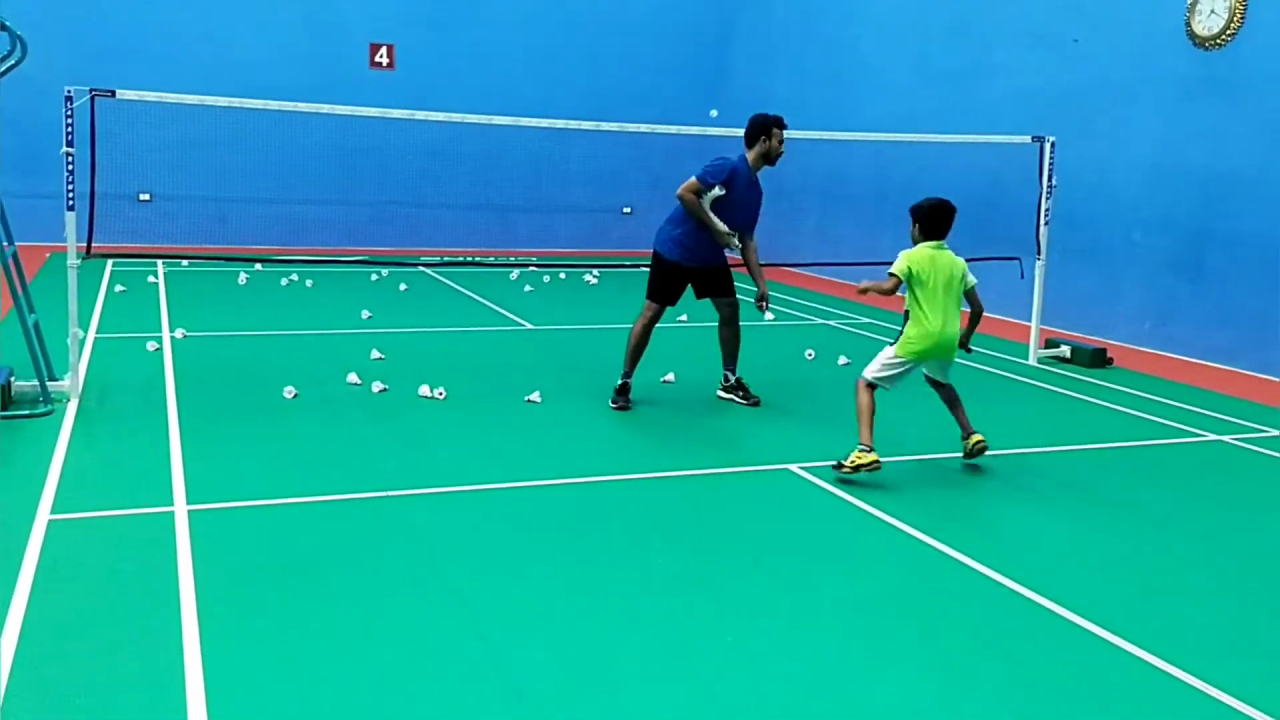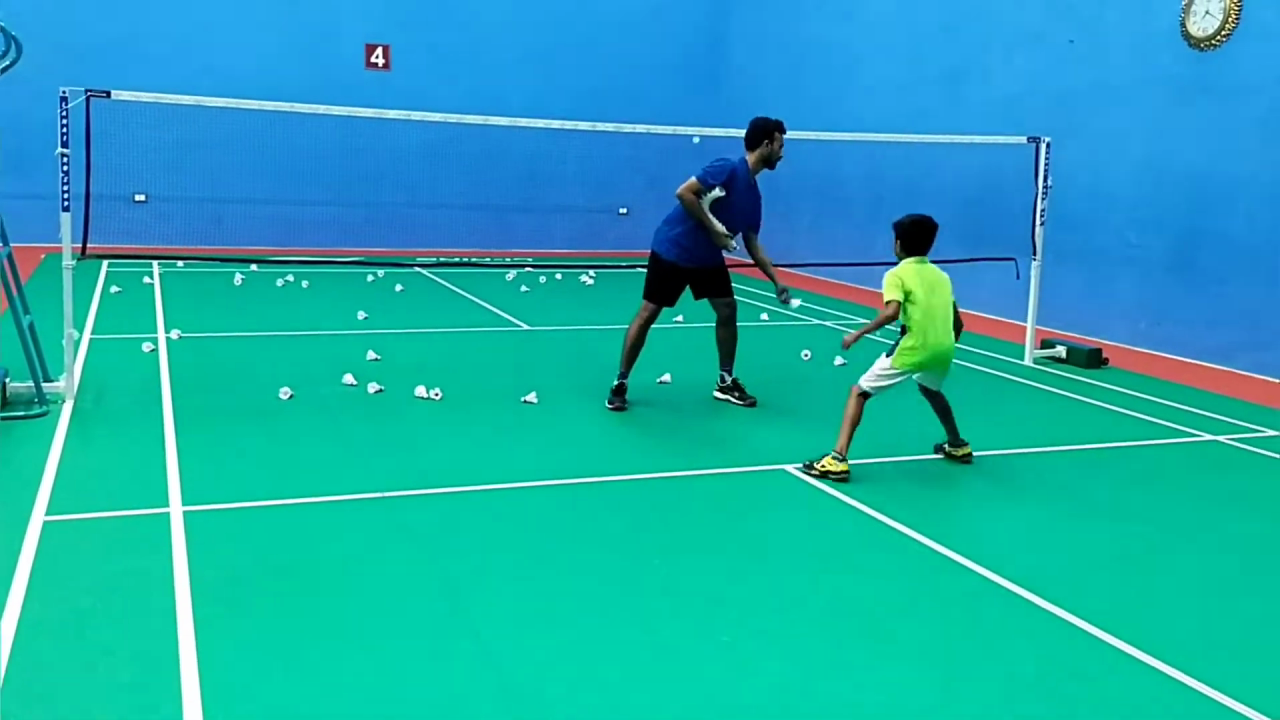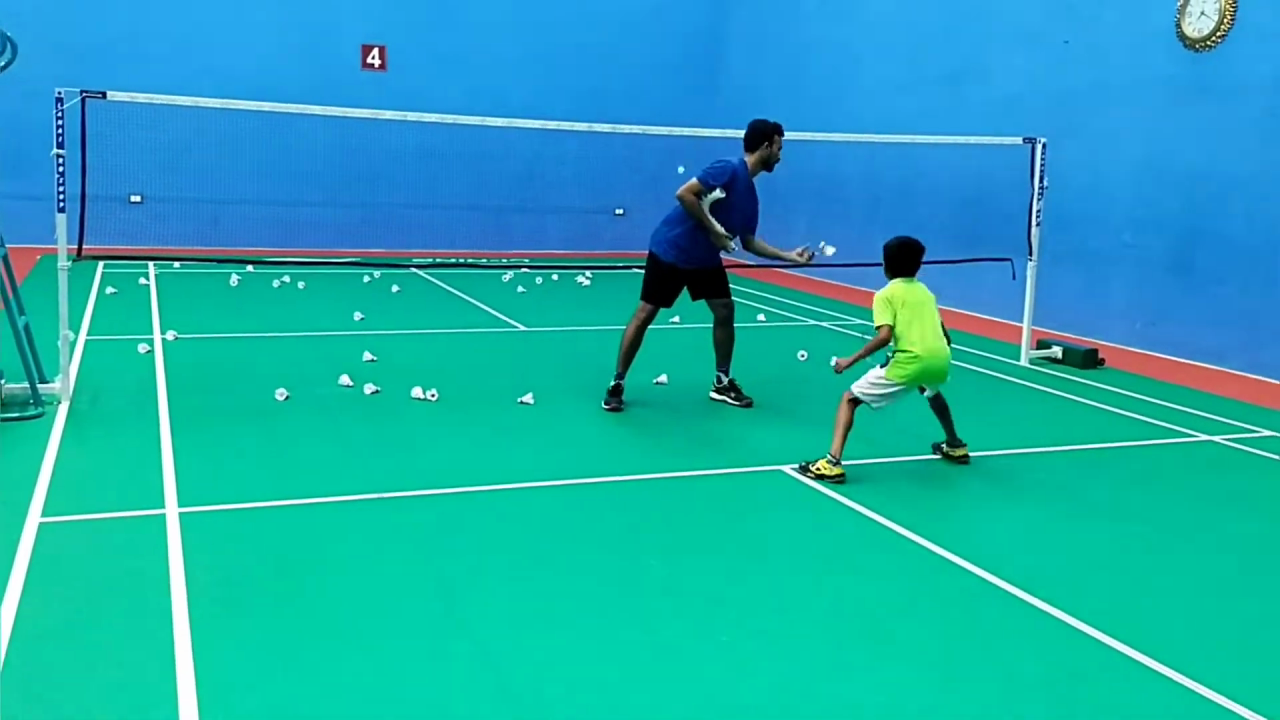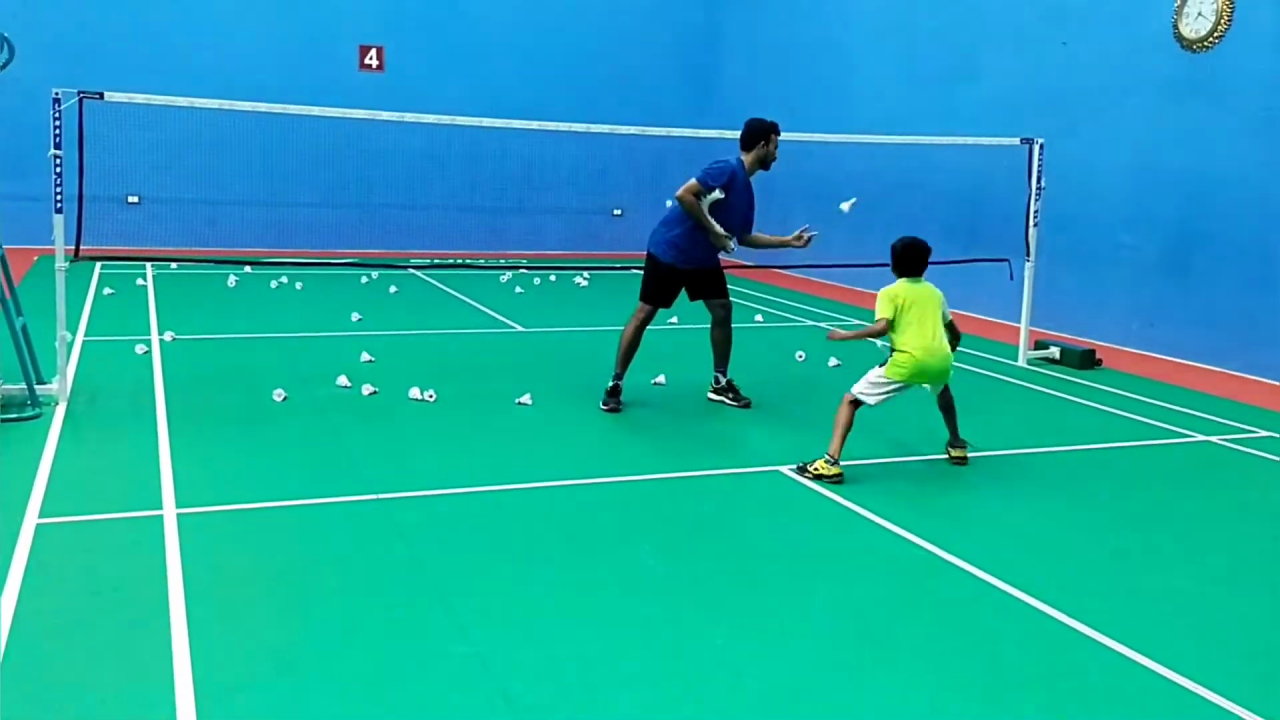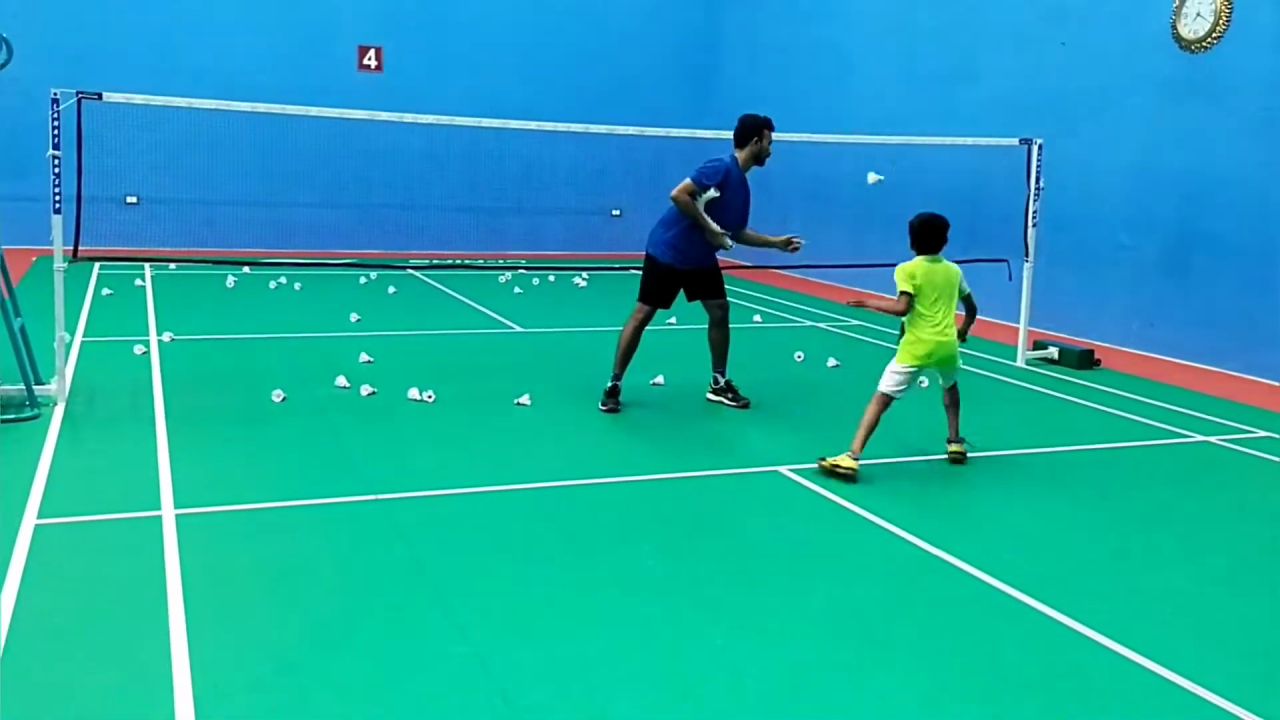
dt=0.1s
person 1, frame 1
left shoulder: (755, 189)
right shoulder: (728, 167)
left elbow: (746, 239)
right elbow: (684, 193)
left wrist: (760, 284)
right wrist: (715, 228)
left hip: (710, 256)
right hip: (674, 250)
left knee: (730, 311)
right knee: (651, 314)
left ankle: (729, 381)
right ankle: (624, 382)
person 1, frame 2
left shoulder: (753, 193)
right shoulder: (727, 169)
left elbow: (751, 242)
right elbow: (684, 193)
left wrist: (776, 280)
right wrist: (713, 229)
left hip: (707, 257)
right hip: (671, 250)
left knee: (727, 310)
right knee: (647, 315)
left ankle: (726, 381)
right ankle: (620, 382)
person 1, frame 3
left shoulder: (750, 193)
right shoulder: (728, 170)
left elbow: (748, 242)
right elbow: (684, 194)
left wrist: (789, 256)
right wrist: (712, 230)
left hip: (705, 258)
right hip: (670, 251)
left knee: (725, 312)
right knee: (644, 314)
left ankle: (722, 382)
right ankle: (617, 383)
person 1, frame 4
left shoulder: (746, 190)
right shoulder: (726, 170)
left elbow: (743, 236)
right elbow: (683, 195)
left wrist: (787, 241)
right wrist: (712, 230)
left hip: (703, 258)
right hip: (669, 251)
left knee: (723, 312)
right knee: (643, 314)
left ankle: (720, 383)
right ankle: (615, 384)
person 1, frame 5
left shoulder: (742, 187)
right shoulder: (721, 169)
left elbow: (738, 233)
right elbow: (678, 195)
left wrist: (778, 242)
right wrist: (708, 228)
left hip: (701, 258)
right hip: (667, 253)
left knee: (720, 312)
right knee: (642, 315)
left ankle: (719, 383)
right ankle: (614, 384)
person 2, frame 1
left shoulder: (911, 256)
right shoulder: (957, 263)
left elbow: (890, 288)
right elbow: (977, 307)
left wrist: (869, 286)
right wrist: (965, 337)
left hip: (916, 340)
right hip: (948, 340)
left knee: (865, 384)
right knee: (938, 381)
left ankle: (866, 451)
right ankle: (971, 436)
person 2, frame 2
left shoulder: (896, 275)
right shoulder: (941, 277)
left elbow: (892, 313)
right elbow: (958, 323)
left wrist: (858, 334)
left hip: (915, 350)
right hip: (945, 351)
left knee: (859, 392)
right knee: (929, 388)
left ankle: (838, 459)
right ankle: (958, 445)
person 2, frame 3
left shoulder: (885, 295)
right shoulder: (926, 293)
left elbow: (885, 337)
right elbow: (945, 337)
left wrist: (851, 360)
left hip: (909, 362)
right hip: (940, 363)
left knee: (850, 399)
right knee: (933, 393)
left ankle: (833, 462)
right ankle: (955, 445)
person 2, frame 4
left shoulder: (890, 293)
right shoulder: (935, 293)
left elbow: (881, 329)
right elbow: (954, 332)
left wrist: (846, 335)
left hip: (906, 364)
right hip: (939, 362)
left knee: (850, 402)
right knee: (943, 388)
left ankle: (830, 462)
right ankle: (956, 446)
person 2, frame 5
left shoulder: (907, 270)
right shoulder: (954, 271)
left elbow: (902, 308)
right elbow: (971, 307)
left wrist: (868, 302)
right wrist: (963, 331)
left hip: (917, 348)
right hip: (947, 346)
left knee: (880, 399)
right knee: (950, 385)
left ankle: (852, 458)
right ankle: (956, 443)
